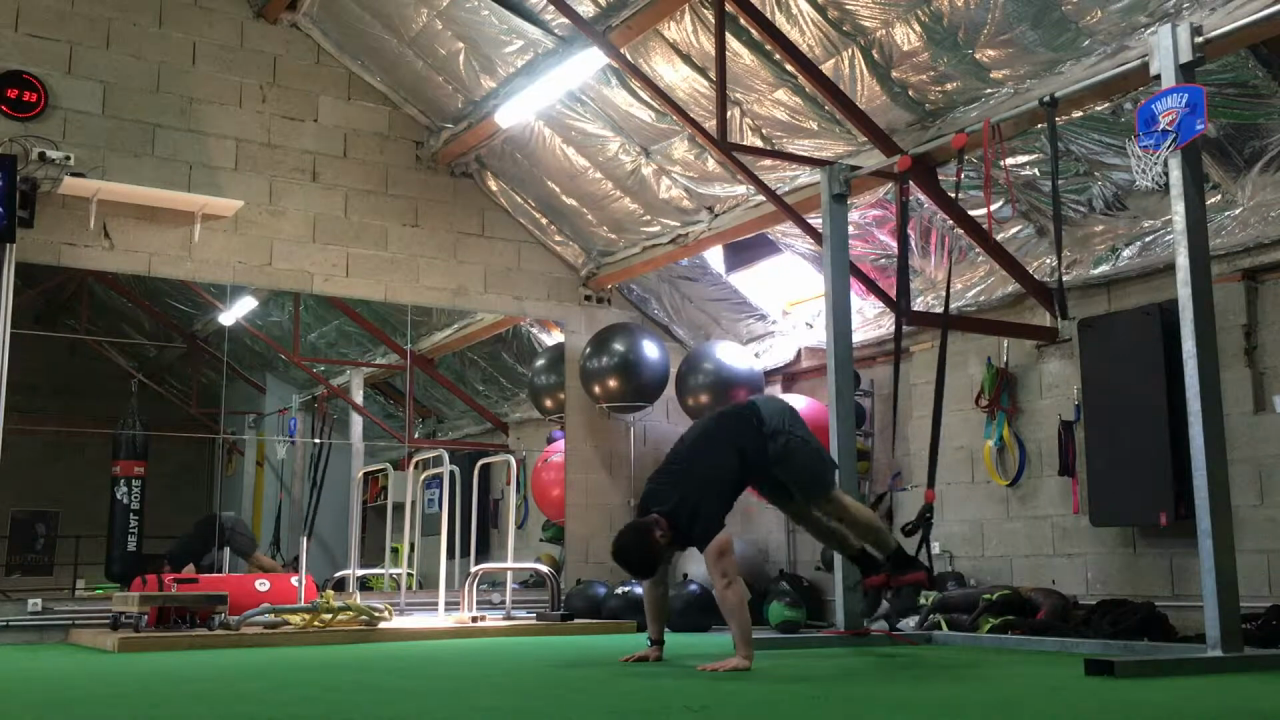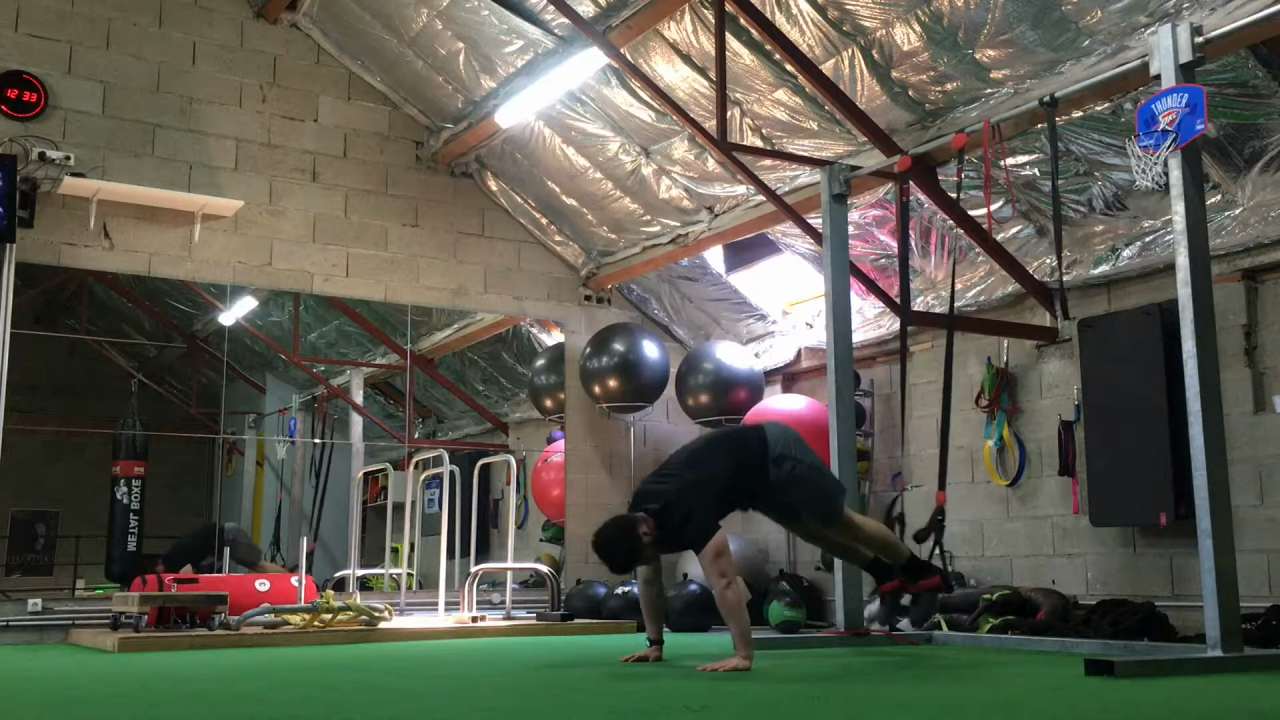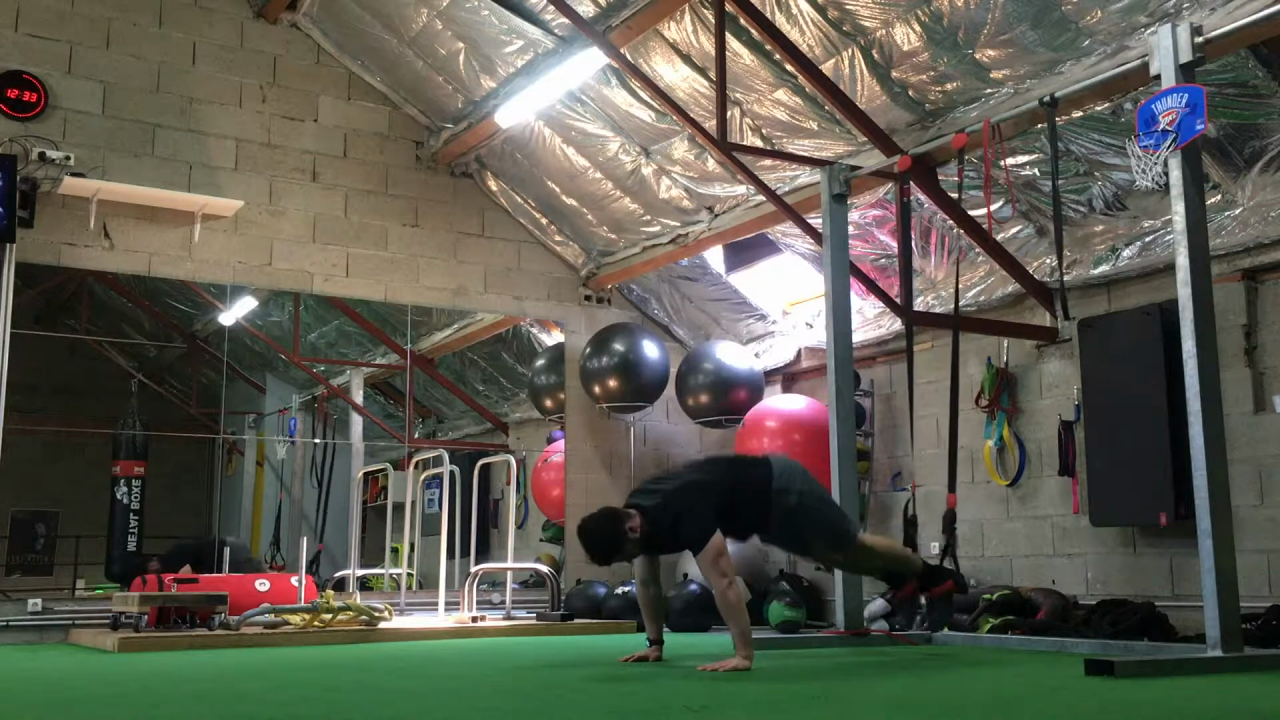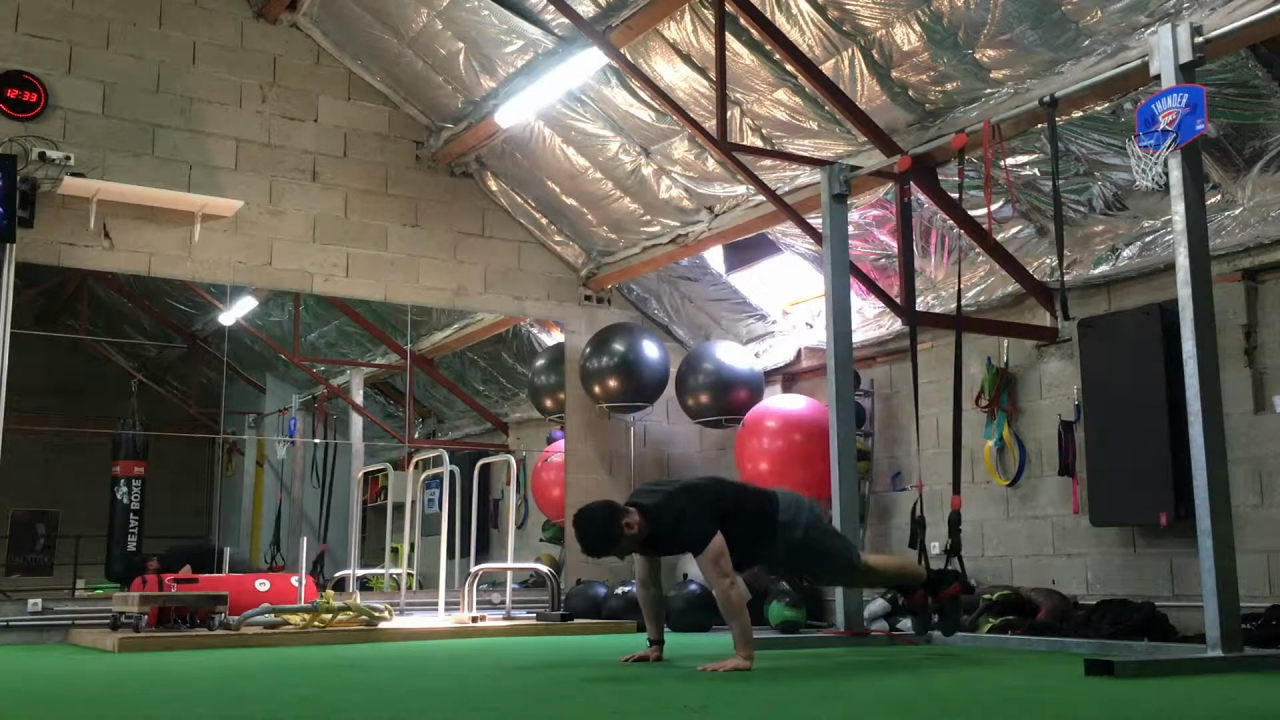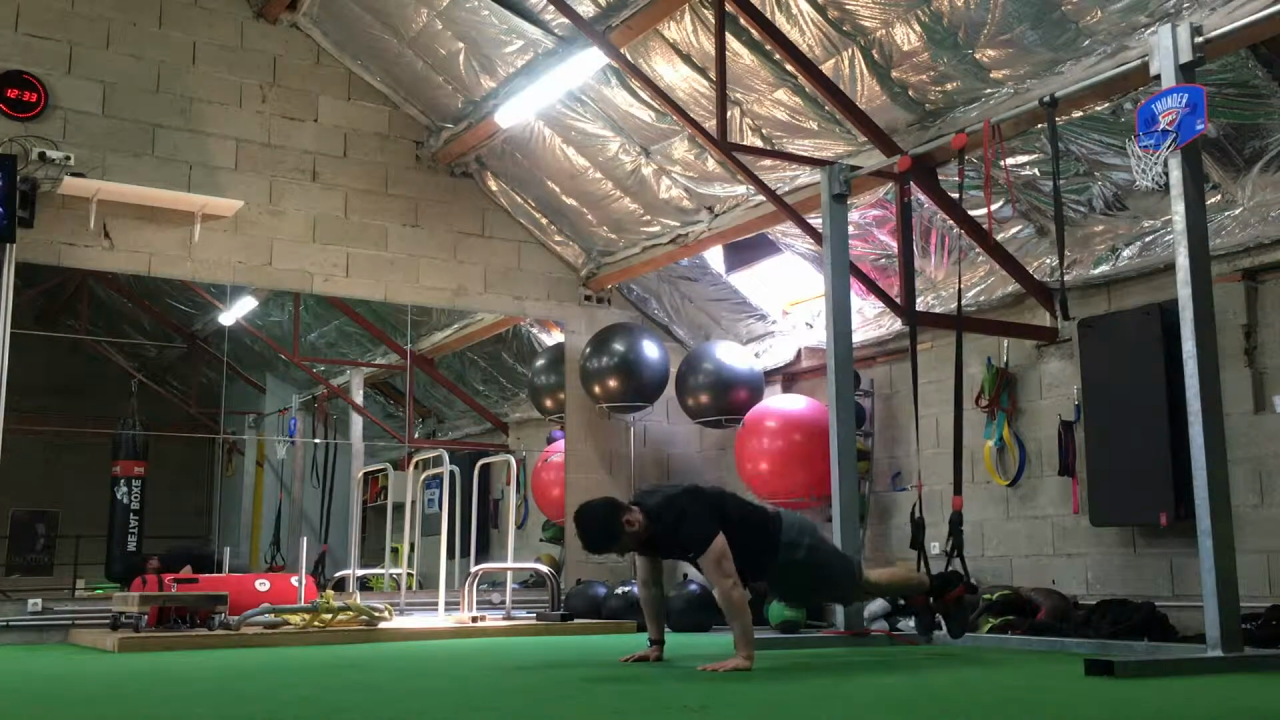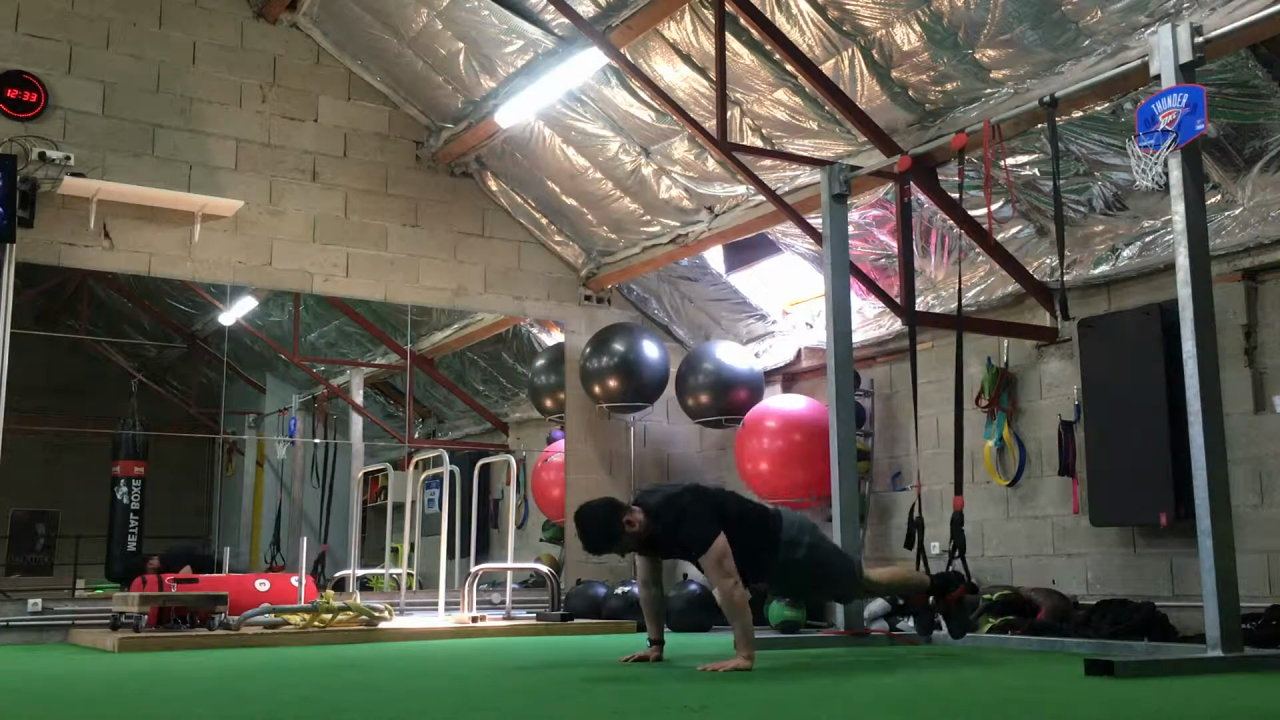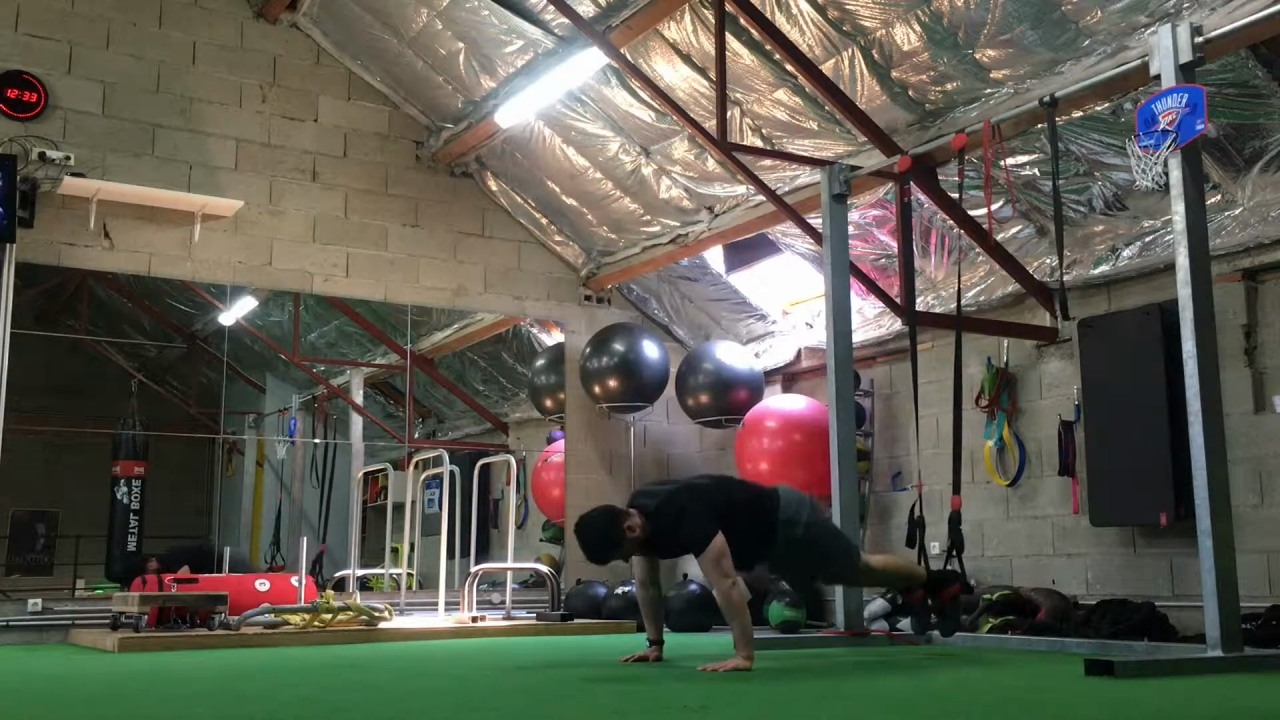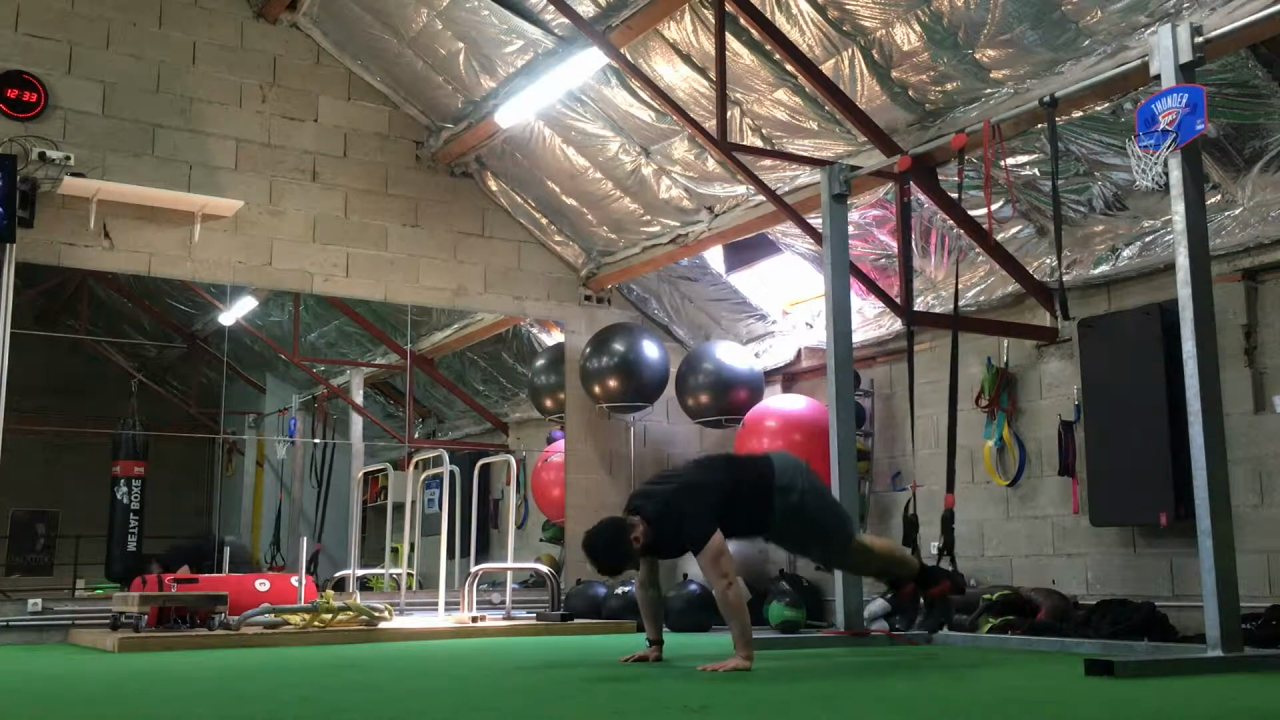
dt=0.1s
person 1, frame 1
left shoulder: (694, 509)
right shoulder: (651, 511)
left elbow: (726, 581)
right elbow: (655, 579)
left wrist: (743, 655)
right wrist: (655, 642)
left hip: (770, 425)
right hip: (752, 444)
left knee: (829, 502)
right knee: (798, 509)
left ankle: (902, 563)
right ankle: (872, 567)
person 1, frame 2
left shoulder: (684, 511)
right shoulder: (640, 514)
left elbow: (723, 582)
right elbow: (649, 581)
left wrist: (743, 655)
right wrist: (655, 643)
left hip: (776, 452)
right hip: (757, 467)
left knee: (837, 522)
right knee: (807, 529)
left ankle: (918, 571)
right ankle: (886, 573)
person 1, frame 3
left shoulder: (681, 511)
right shoulder: (640, 515)
left elbow: (723, 582)
right elbow: (647, 582)
left wrist: (743, 653)
right wrist: (655, 643)
left hip: (781, 488)
right hip: (762, 506)
left knee: (851, 544)
right knee: (827, 553)
left ankle: (933, 576)
right ankle: (900, 581)
person 1, frame 4
left shoulder: (681, 513)
right shoulder: (641, 516)
left elbow: (724, 581)
right elbow: (648, 583)
left wrist: (743, 654)
right wrist: (656, 643)
left hip: (784, 522)
right hip: (765, 541)
left knee: (855, 569)
right knee: (840, 575)
left ankle: (940, 581)
right ankle: (910, 589)
person 1, frame 5
left shoulder: (683, 513)
right shoulder: (643, 517)
left elbow: (727, 583)
right elbow: (649, 584)
left wrist: (744, 655)
right wrist: (656, 644)
left hip: (786, 543)
right hip: (769, 558)
left knee: (858, 583)
right knee: (850, 586)
left ankle: (943, 586)
right ankle: (918, 593)
person 1, frame 6
left shoulder: (684, 512)
right shoulder: (644, 517)
left elbow: (728, 583)
right elbow: (649, 584)
left wrist: (745, 655)
right wrist: (656, 644)
left hip: (786, 542)
right hip: (770, 557)
left knee: (858, 582)
right knee: (851, 584)
left ankle: (943, 585)
right ankle: (918, 593)
person 1, frame 7
left shoulder: (682, 514)
right shoulder: (639, 516)
left elbow: (727, 582)
right elbow: (648, 583)
left wrist: (743, 654)
right wrist: (655, 643)
left hip: (786, 520)
right hip: (766, 537)
left knee: (857, 568)
right knee: (843, 574)
left ankle: (940, 582)
right ankle: (913, 589)
person 1, frame 8
left shoulder: (682, 513)
right shoulder: (640, 516)
left elbow: (724, 583)
right elbow: (647, 583)
left wrist: (743, 655)
right wrist: (654, 644)
left hip: (783, 485)
right hip: (766, 506)
left knee: (851, 547)
right knee: (831, 554)
left ankle: (929, 576)
right ankle: (902, 583)
